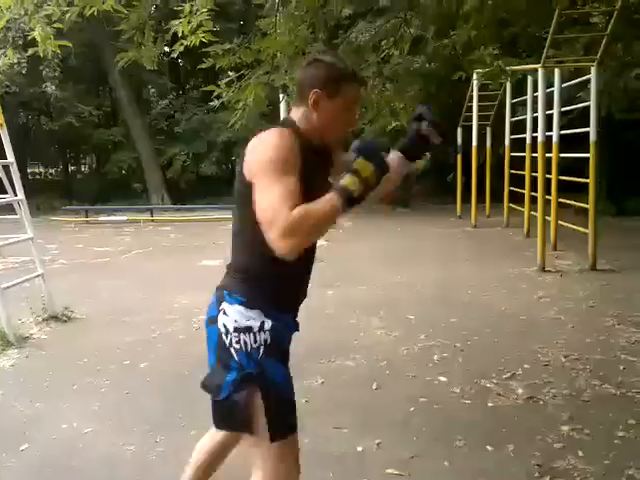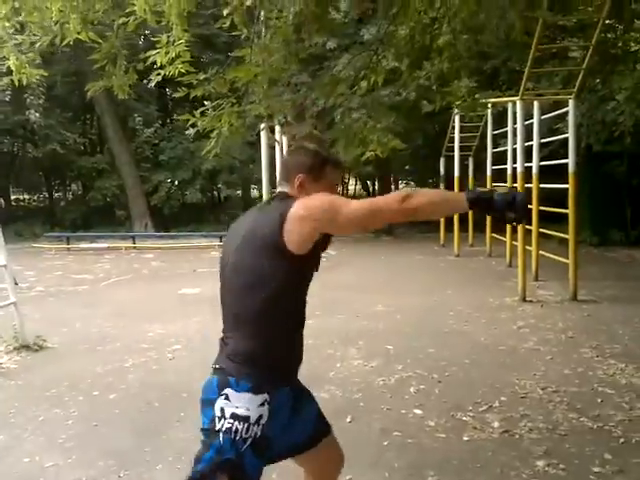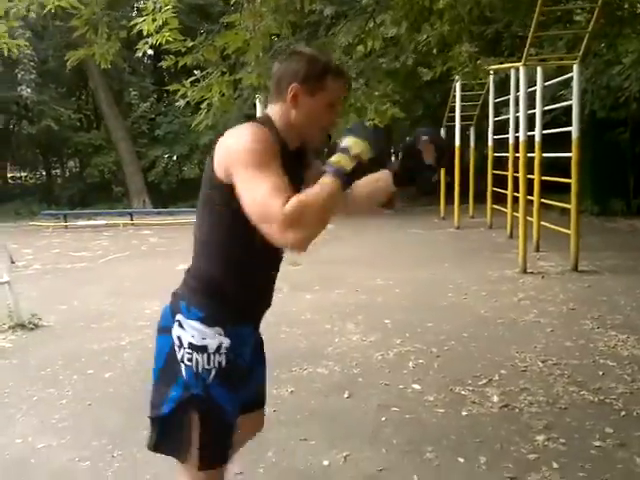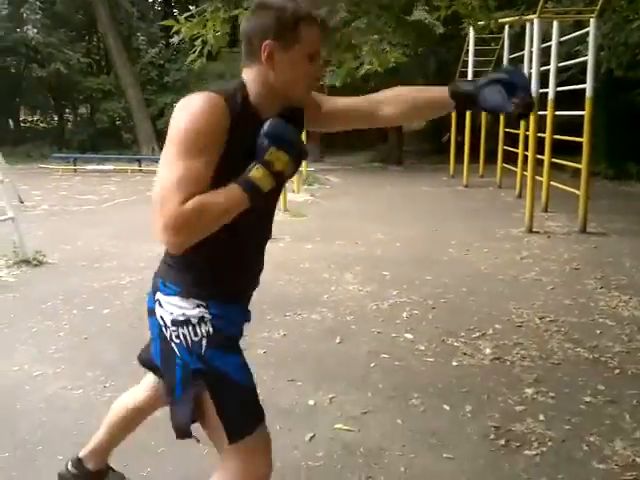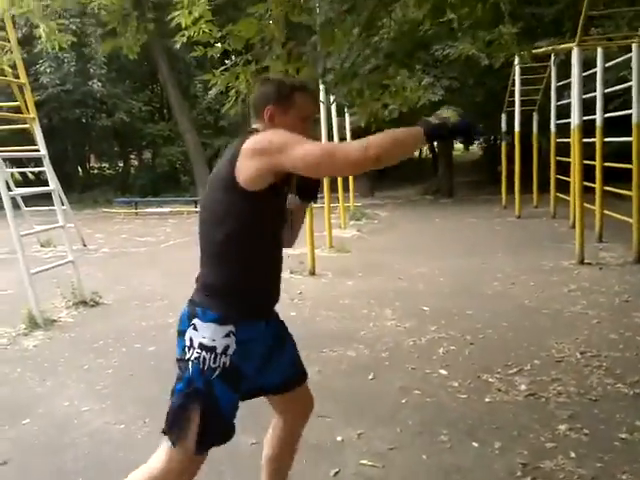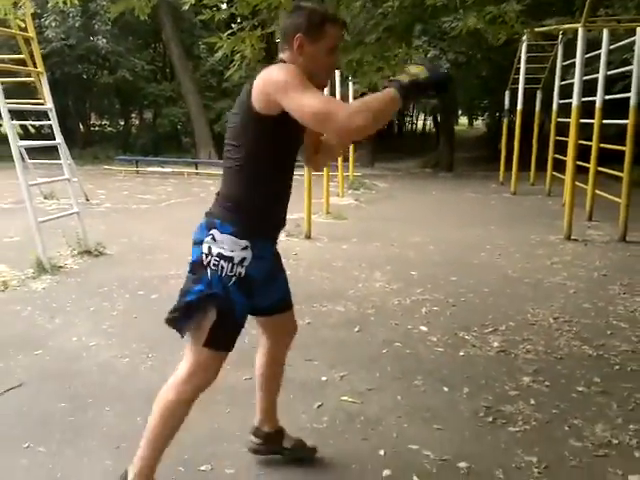
dt=0.7s
person 1, frame 1
left shoulder: (314, 149)
right shoulder: (275, 145)
right elbow: (287, 240)
left wrist: (410, 149)
right wrist: (353, 184)
left hip: (259, 317)
right hip: (249, 319)
left knee: (231, 429)
person 1, frame 2
left shoulder: (250, 223)
right shoulder: (306, 212)
right elbow: (402, 205)
right wrist: (481, 200)
left hip: (274, 385)
right hip: (243, 396)
person 1, frame 3
left shoulder: (290, 150)
right shoulder: (250, 142)
left elbow: (345, 199)
right elbow: (292, 231)
left wrist: (400, 172)
right wrist: (346, 163)
left hip: (239, 327)
right hip: (205, 330)
left knee: (247, 425)
person 1, frame 4
left shoulder: (293, 108)
right shoulder: (205, 111)
left elbow: (380, 107)
right elbow: (174, 229)
left wrist: (466, 95)
right wrist: (262, 175)
left hip: (221, 303)
right hip: (190, 307)
left knee: (163, 385)
person 1, frame 5
left shoulder: (257, 168)
right shoulder: (262, 148)
left elbow: (282, 236)
right elbow: (359, 157)
left wrist: (303, 194)
right wrist: (432, 129)
left hip: (256, 321)
right hip: (219, 329)
left knee: (296, 407)
person 1, frame 6
left shoulder: (287, 91)
right shoulder: (278, 79)
left elbow: (319, 159)
right elbow: (346, 124)
left wrist: (376, 112)
right wrist: (404, 88)
left hip: (255, 241)
right hip: (229, 243)
left knee: (280, 331)
right knee: (202, 367)
left ankle: (267, 430)
